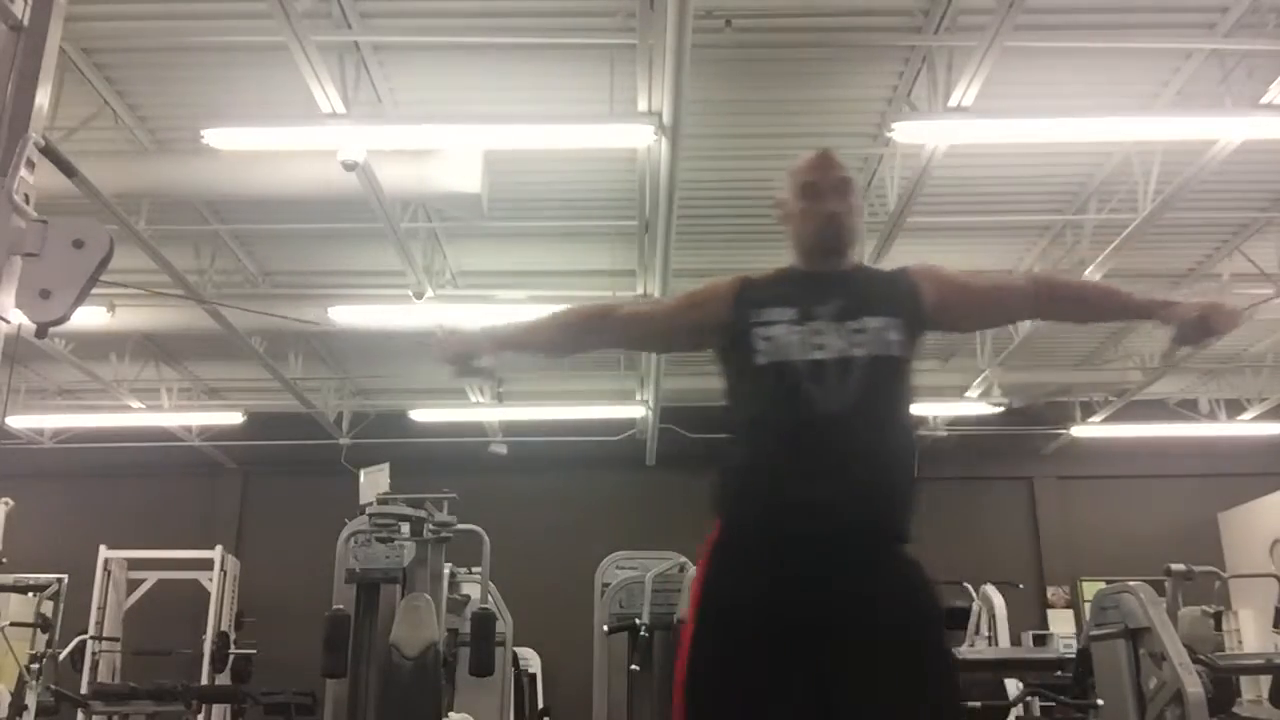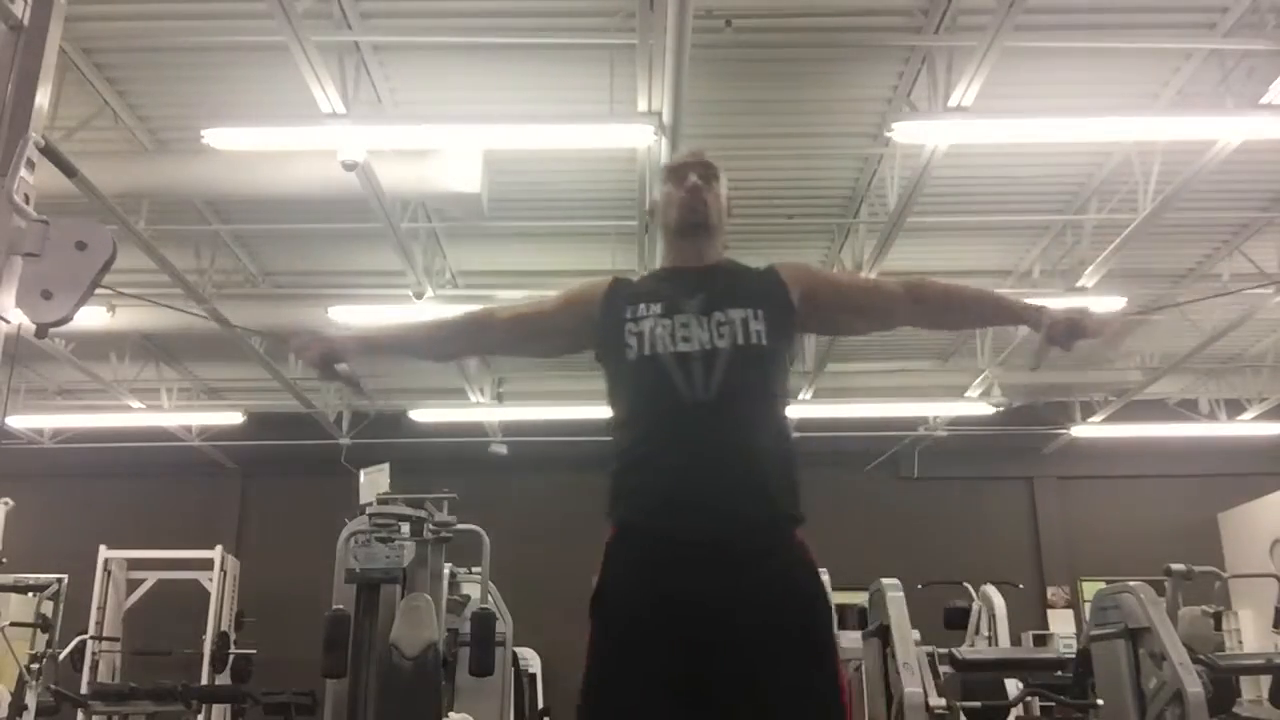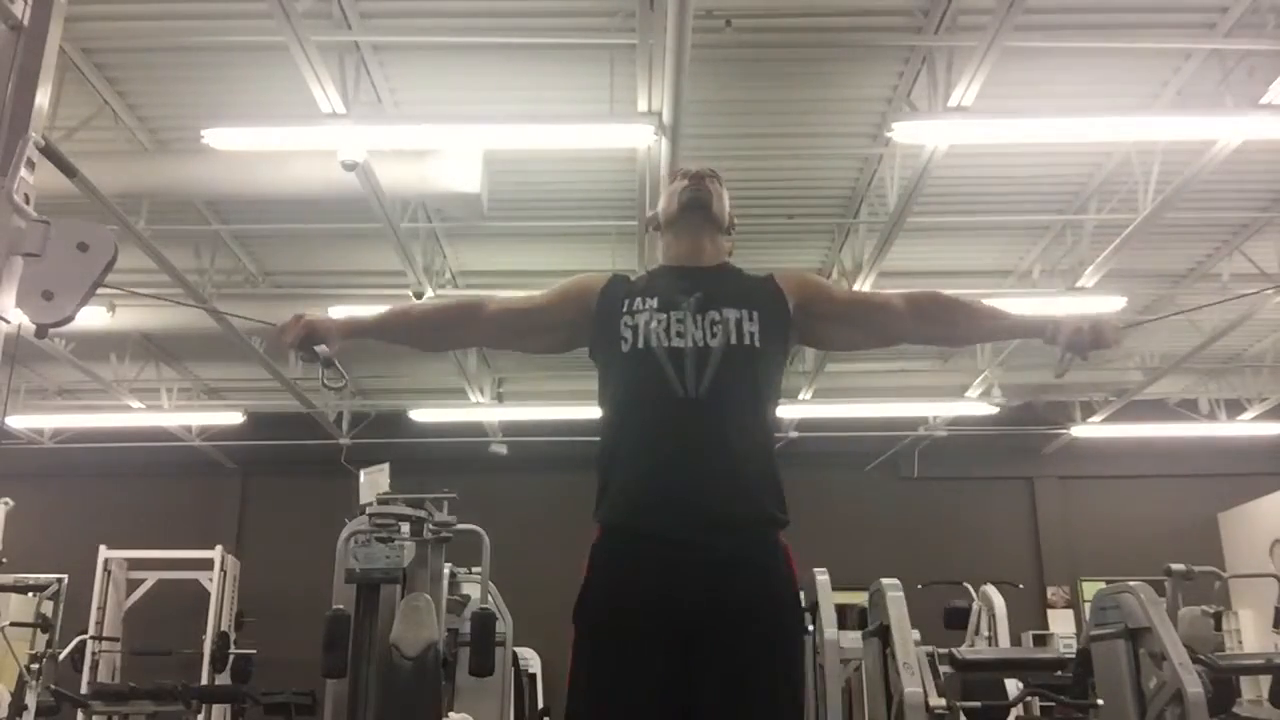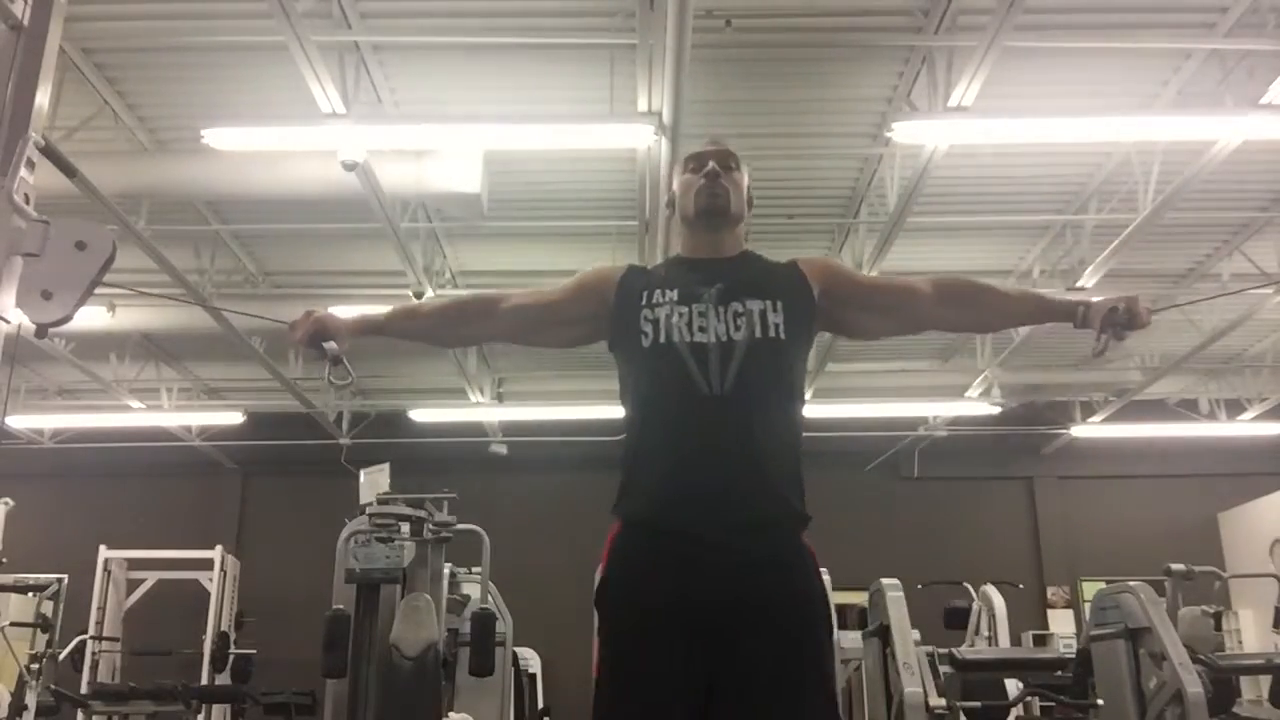
dt=0.4s
person 1, frame 1
left shoulder: (909, 293)
right shoulder: (738, 304)
left elbow: (1034, 292)
right elbow: (614, 321)
left wrist: (1165, 309)
right wrist: (492, 339)
left hip: (873, 566)
right hip: (756, 565)
person 1, frame 2
left shoulder: (782, 290)
right shoulder: (610, 305)
left elbow: (906, 297)
right elbow: (488, 327)
left wrist: (1034, 313)
right wrist: (361, 341)
left hip: (763, 559)
right hip: (649, 561)
person 1, frame 3
left shoulder: (780, 296)
right shoulder: (603, 299)
left elbow: (909, 314)
right elbow: (480, 318)
left wrist: (1046, 326)
right wrist: (351, 325)
left hip: (745, 562)
right hip: (634, 562)
person 1, frame 4
left shoulder: (803, 285)
right shoulder: (620, 291)
left elbow: (933, 300)
right elbow: (494, 314)
left wrist: (1074, 307)
right wrist: (360, 323)
left hip: (770, 560)
right hip: (655, 559)
